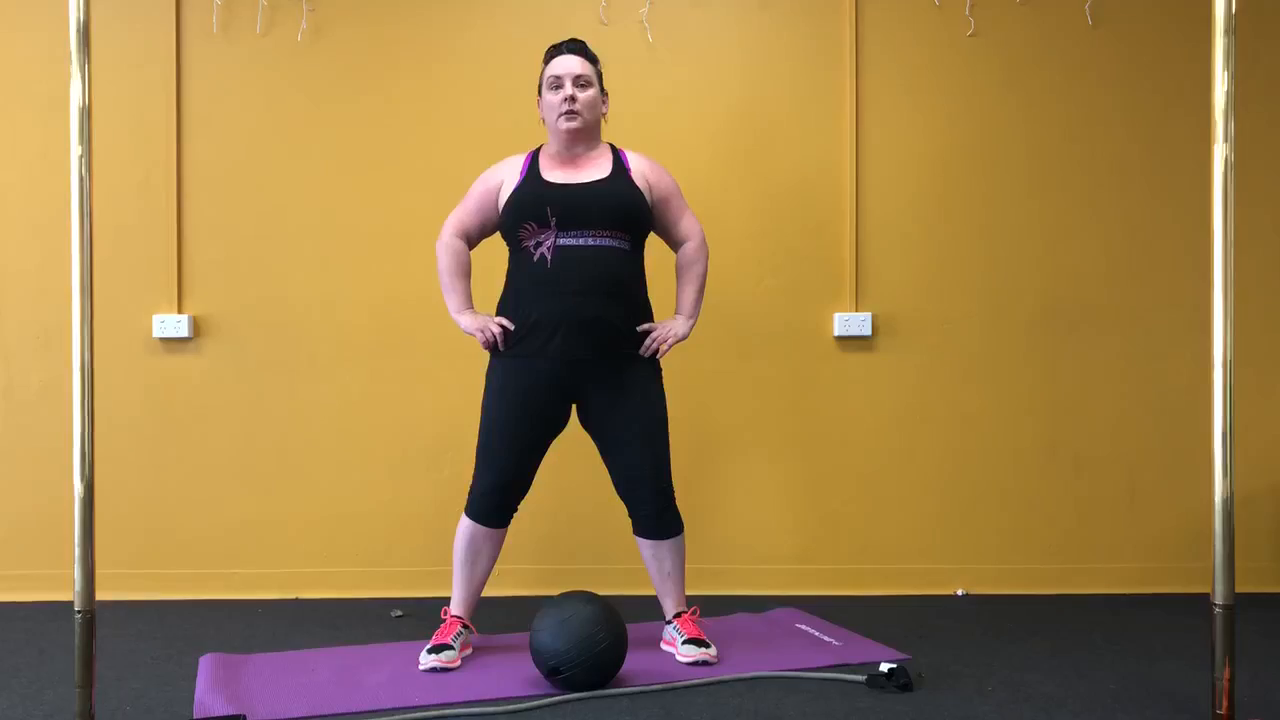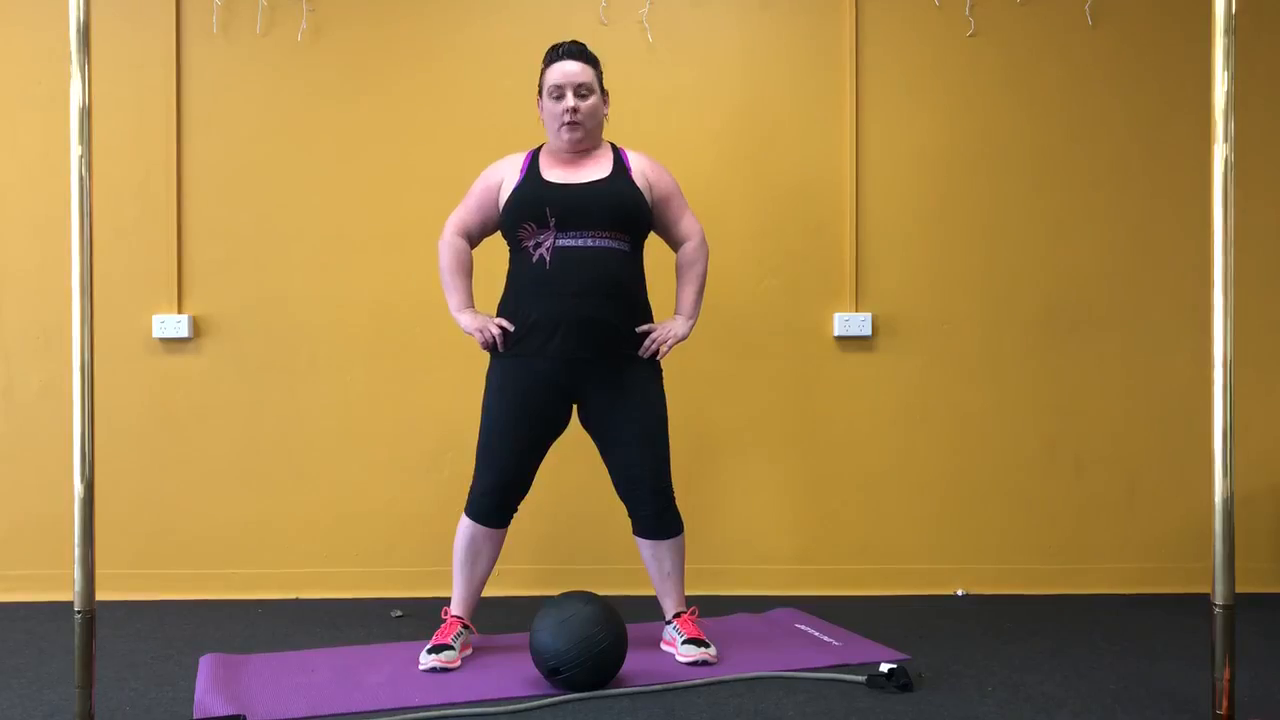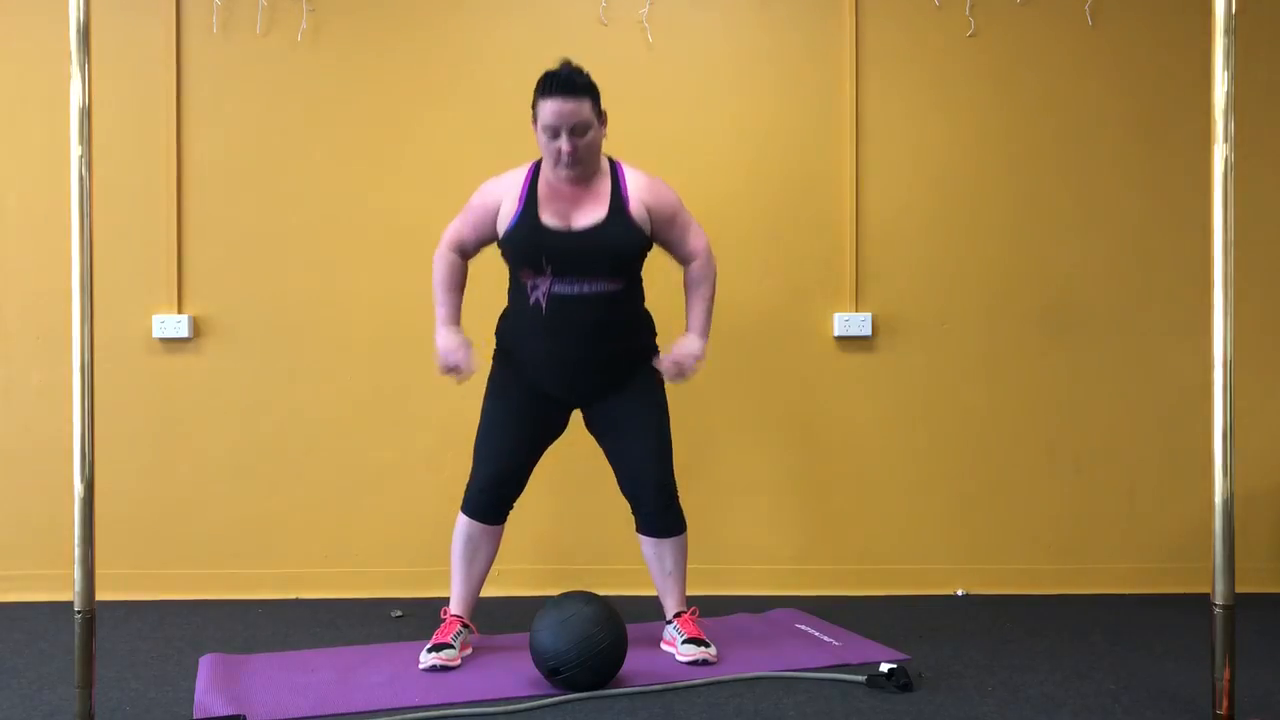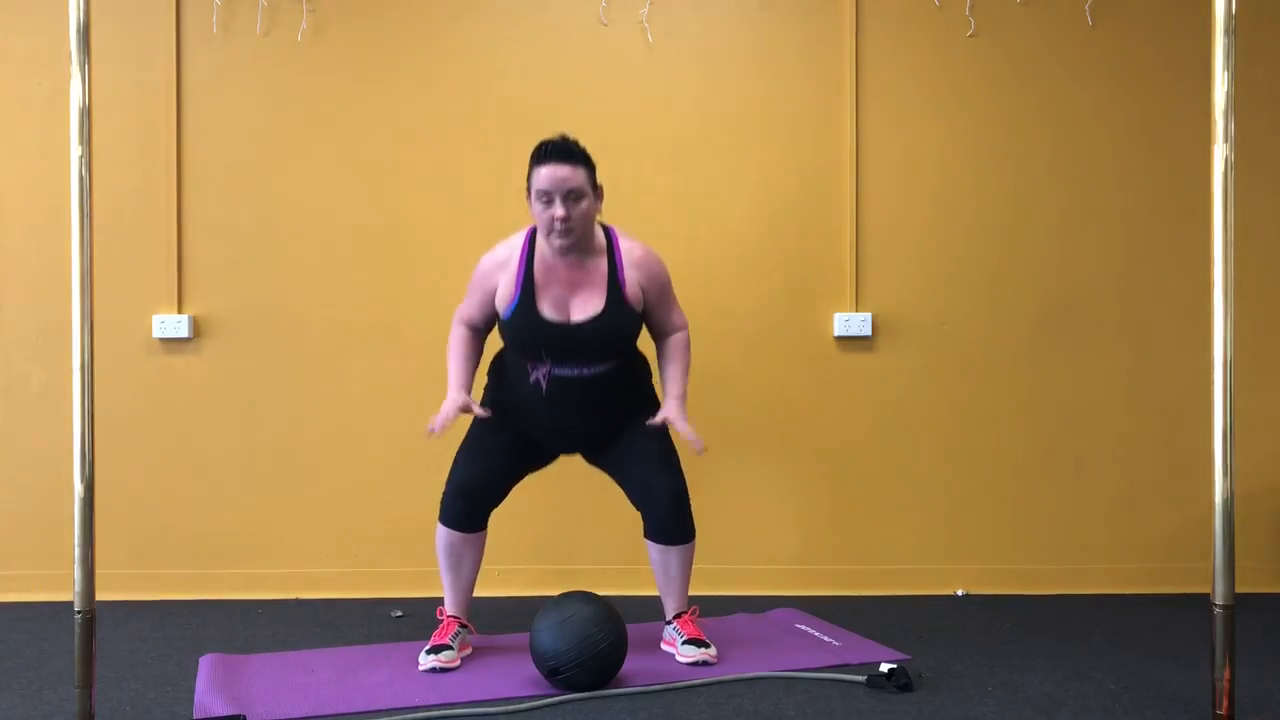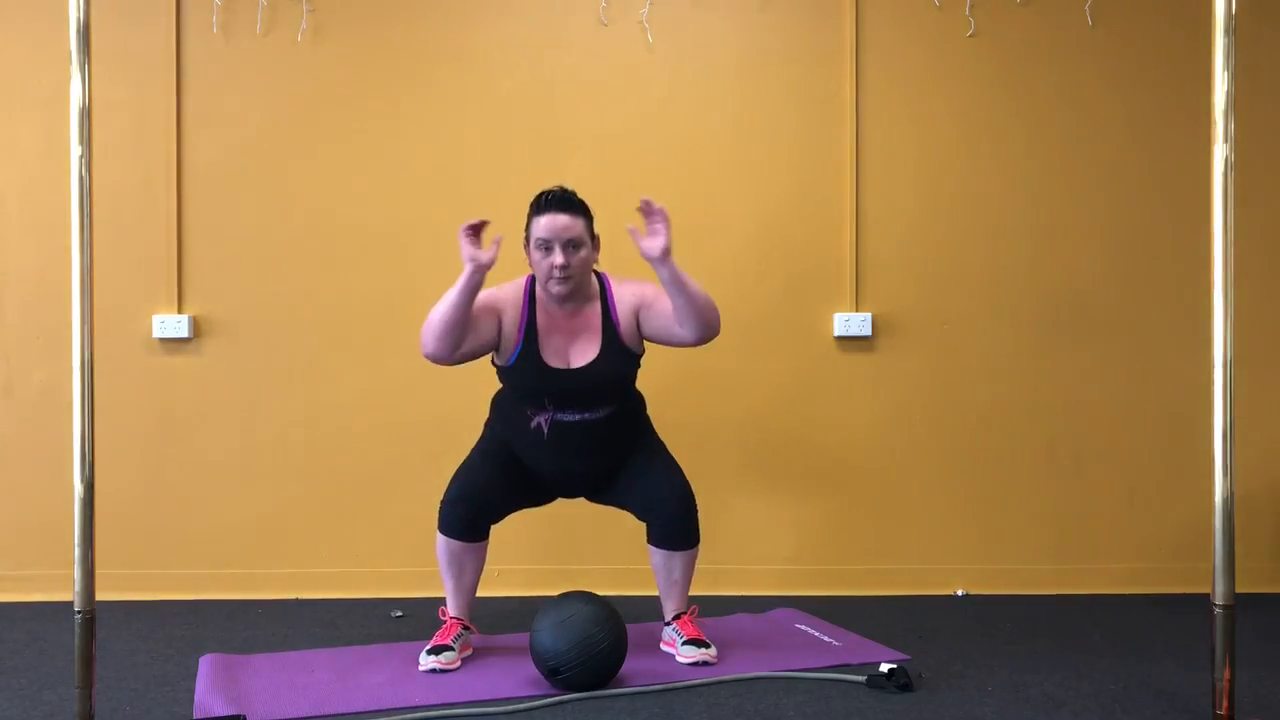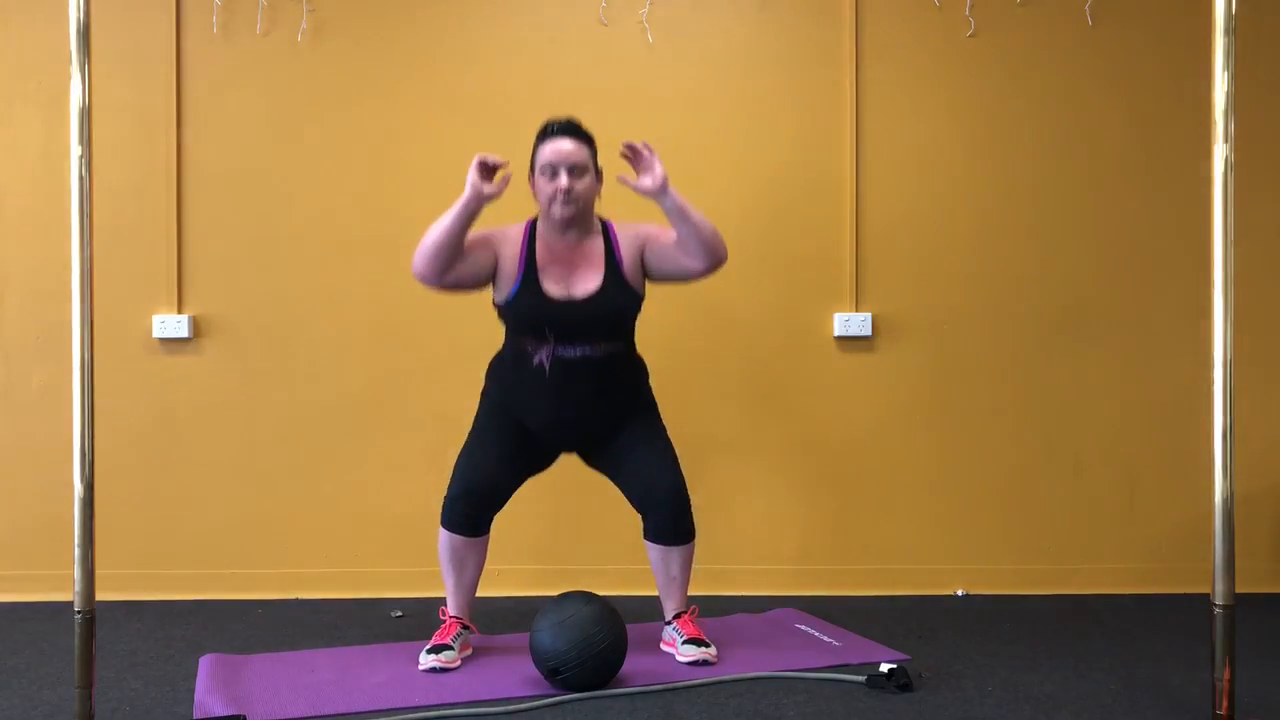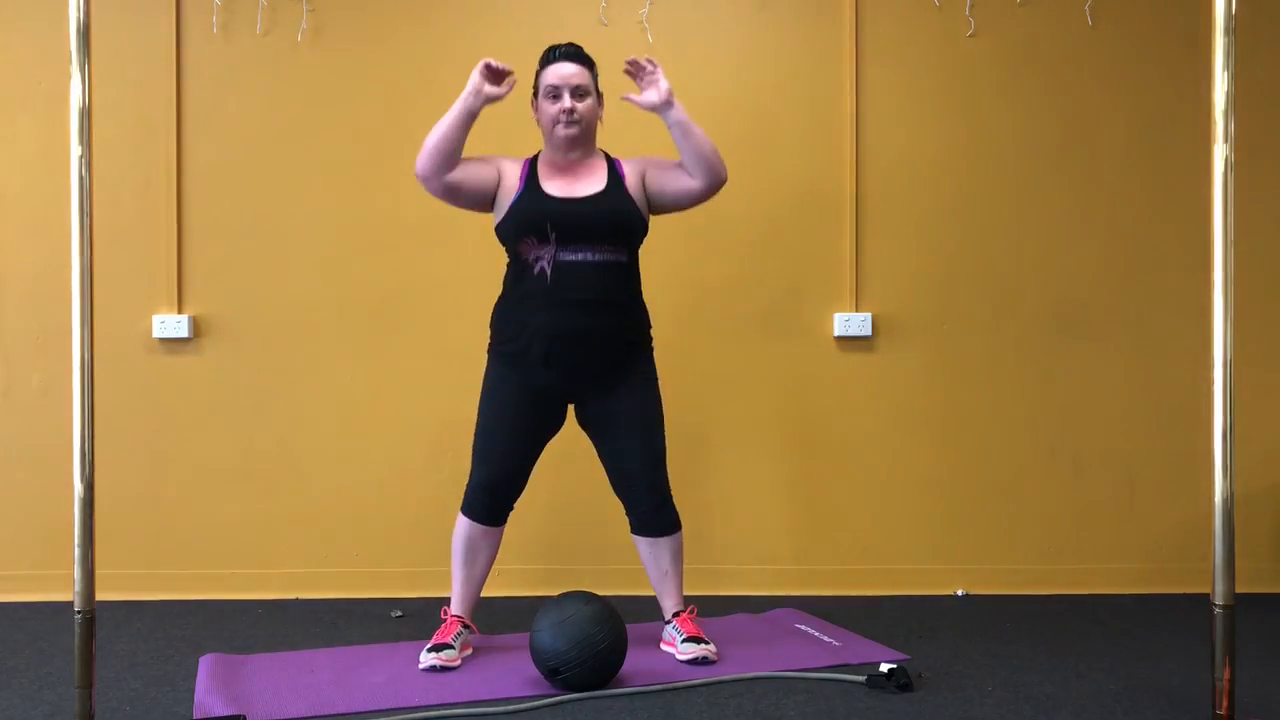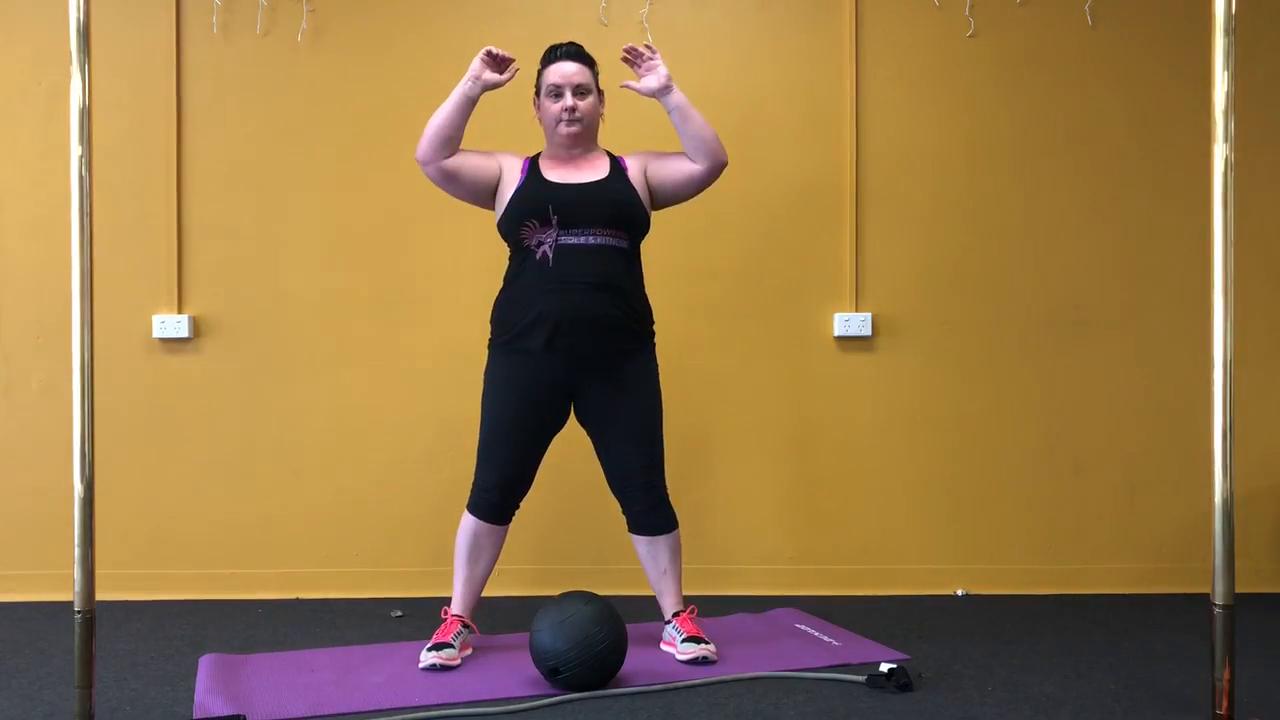
dt=0.3s
person 1, frame 1
left shoulder: (640, 173)
right shoulder: (509, 176)
left elbow: (691, 241)
right elbow: (453, 238)
left wrist: (684, 319)
right wrist: (464, 313)
left hip: (622, 364)
right hip: (528, 361)
left knee: (650, 492)
right knee: (493, 490)
left ankle: (679, 621)
right ankle: (457, 623)
person 1, frame 2
left shoulder: (641, 172)
right shoulder: (510, 173)
left elbow: (691, 241)
right elbow: (455, 236)
left wrist: (684, 319)
right wrist: (464, 312)
left hip: (622, 363)
right hip: (528, 360)
left knee: (649, 492)
right knee: (493, 490)
left ankle: (678, 621)
right ankle: (456, 624)
person 1, frame 3
left shoulder: (642, 191)
right shoulder: (507, 191)
left elbow: (697, 255)
right elbow: (451, 249)
left wrist: (695, 335)
right wrist: (448, 328)
left hip: (624, 376)
right hip: (527, 374)
left knee: (654, 490)
right knee: (488, 488)
left ankle: (679, 621)
right ankle: (455, 624)
person 1, frame 4
left shoulder: (636, 262)
right shoulder: (504, 262)
left elbow: (673, 331)
right elbow: (467, 327)
left wrist: (674, 401)
right wrist: (457, 388)
left hip: (620, 417)
right hip: (520, 416)
left knee: (668, 497)
right knee: (463, 495)
left ankle: (679, 622)
right ankle: (454, 625)
person 1, frame 5
left shoulder: (629, 302)
right shoulder: (504, 307)
left elbow: (699, 331)
right elbow: (438, 350)
left wrist: (665, 264)
right wrist: (471, 276)
left hip: (619, 452)
right hip: (519, 453)
left knee: (675, 505)
right knee: (461, 505)
left ankle: (678, 624)
right ankle: (455, 627)
person 1, frame 6
left shoulder: (631, 245)
right shoulder: (505, 248)
left elbow: (710, 257)
right elbow: (428, 270)
left wrist: (665, 194)
right wrist: (470, 200)
left hip: (618, 413)
right hip: (520, 413)
left knee: (668, 499)
right knee: (467, 497)
left ankle: (679, 621)
right ankle: (455, 625)
person 1, frame 7
left shoulder: (634, 177)
right shoulder: (507, 178)
left elbow: (708, 179)
right elbow: (430, 174)
left wrist: (668, 109)
right wrist: (472, 100)
left hip: (618, 367)
right hip: (523, 363)
left knee: (647, 489)
right knee: (489, 486)
left ankle: (678, 620)
right ankle: (456, 623)
person 1, frame 8
left shoulder: (635, 173)
right shoulder: (510, 174)
left elbow: (710, 162)
right elbow: (432, 159)
left wrist: (666, 93)
right wrist: (472, 86)
left hip: (619, 358)
right hip: (526, 354)
left knee: (642, 489)
right knee: (495, 487)
left ankle: (677, 620)
right ankle: (457, 622)
